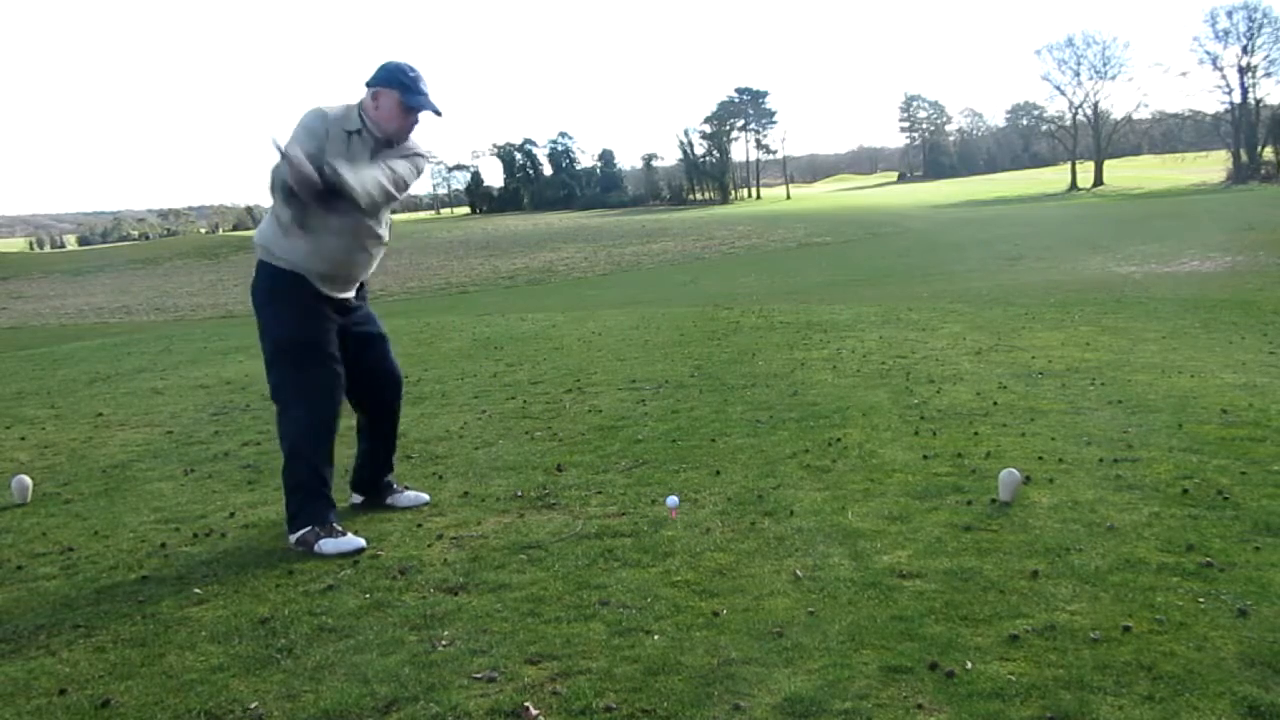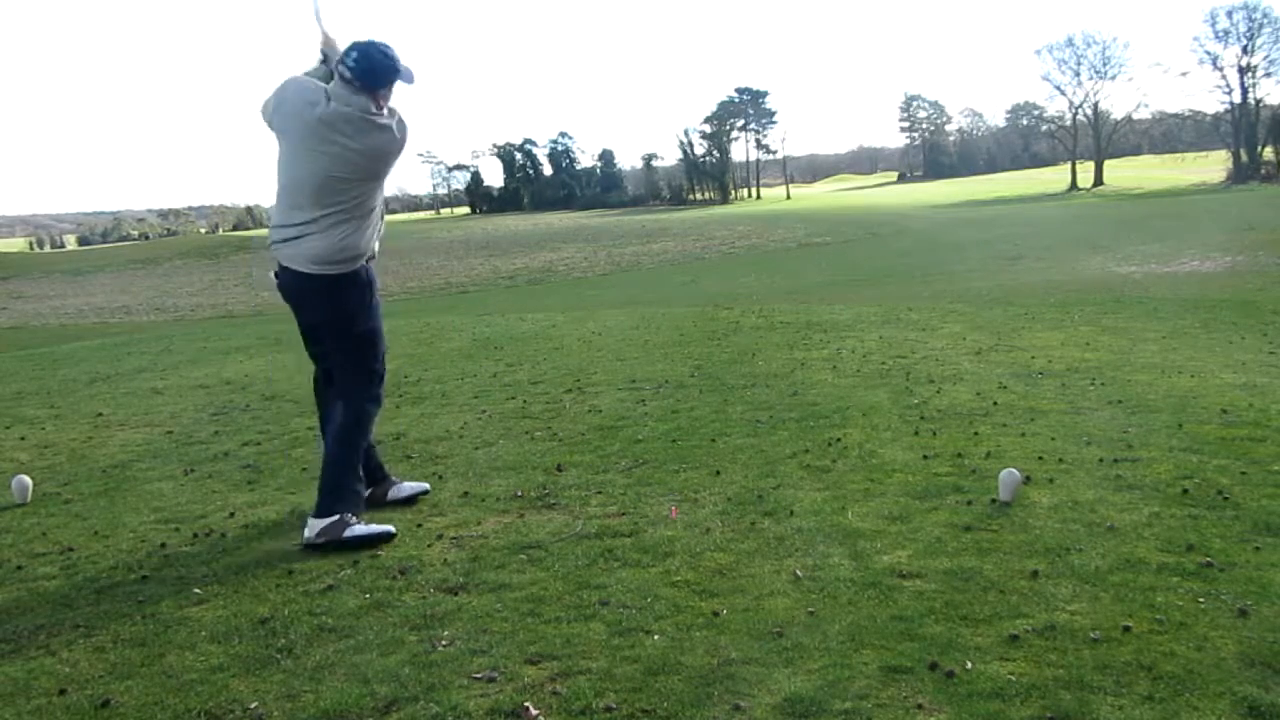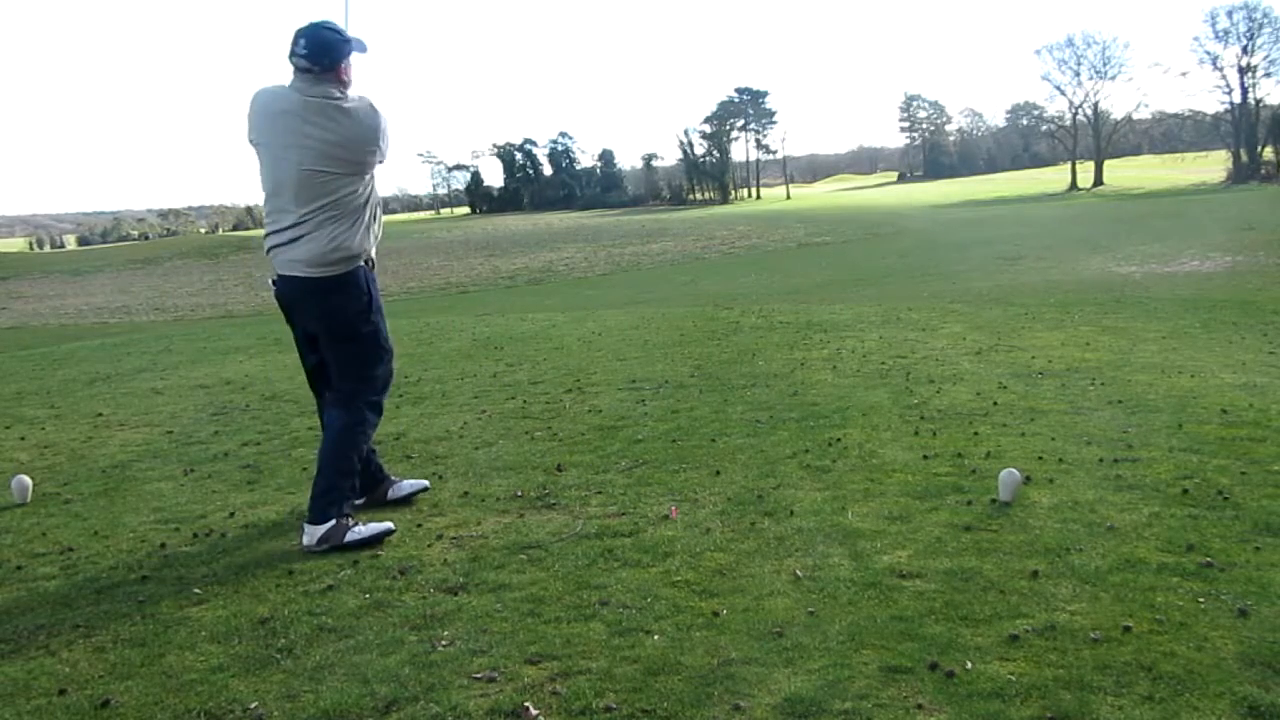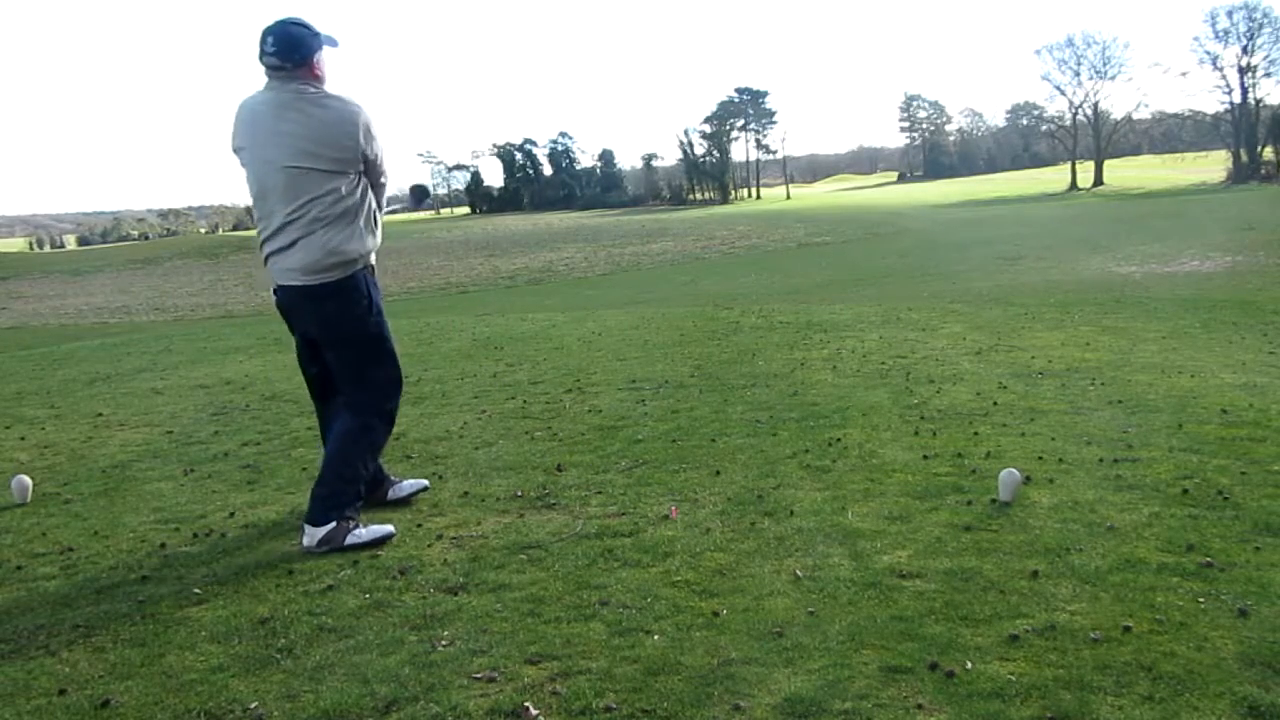
dt=0.3s
person 1, frame 1
left shoulder: (410, 157)
right shoulder: (327, 124)
left elbow: (373, 185)
right elbow: (291, 177)
left wrist: (334, 181)
right wrist: (296, 177)
left hip: (344, 289)
right hip: (287, 280)
left knee: (381, 386)
right knee: (311, 395)
left ankle: (373, 485)
right ankle: (308, 520)
person 1, frame 2
left shoulder: (296, 97)
right shoulder: (388, 133)
left wrist: (335, 66)
right wrist: (339, 59)
left hip: (294, 269)
right hip: (340, 276)
left knee: (340, 379)
right knee: (358, 385)
left ankle: (367, 480)
right ankle: (331, 513)
person 1, frame 3
left shoulder: (263, 106)
right shoulder: (366, 119)
left hip: (288, 275)
right hip: (340, 275)
left knee: (337, 387)
right knee: (361, 388)
left ankle: (369, 481)
right ankle: (327, 518)
person 1, frame 4
left shoulder: (247, 117)
right shoulder: (346, 116)
right elbow: (377, 181)
left hip: (288, 281)
right hip: (340, 277)
left knee: (335, 391)
right knee: (373, 393)
left ankle: (368, 481)
right ankle: (328, 518)
